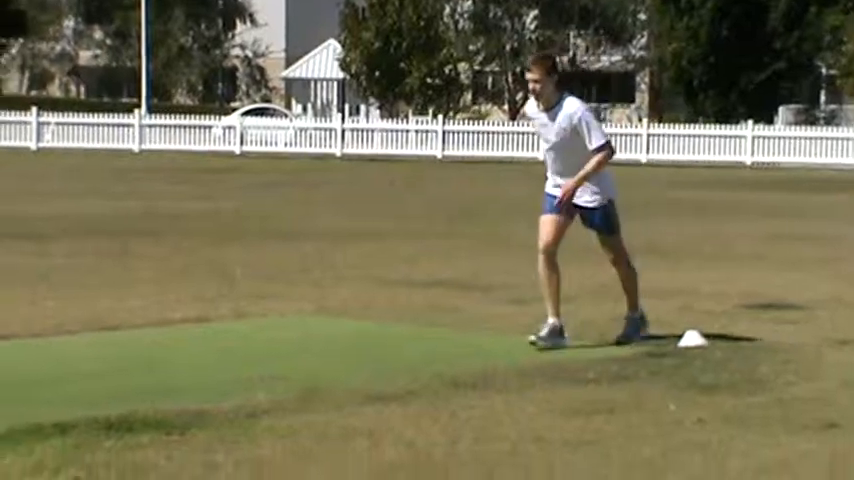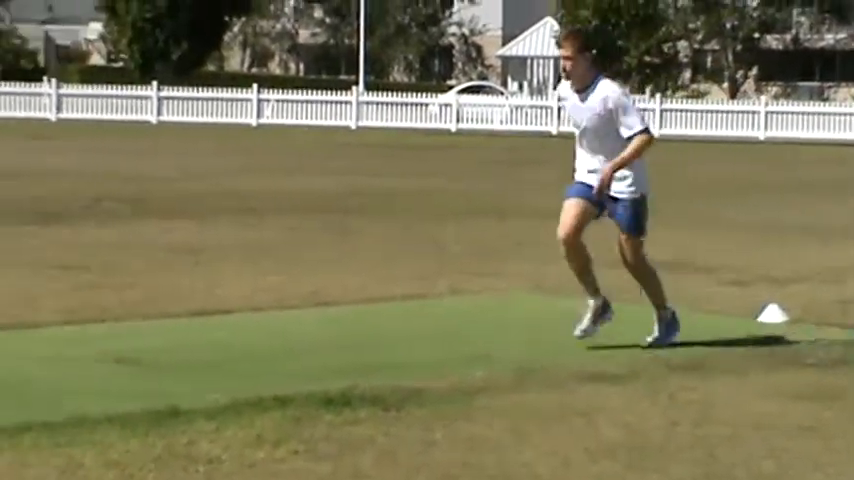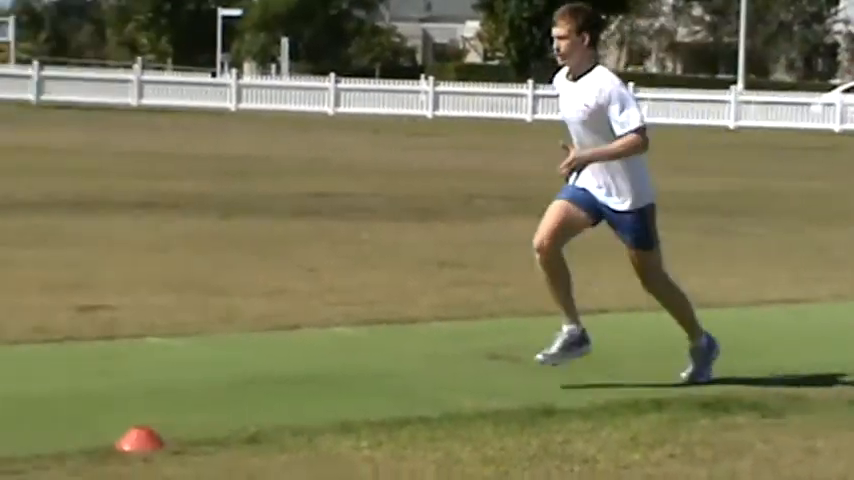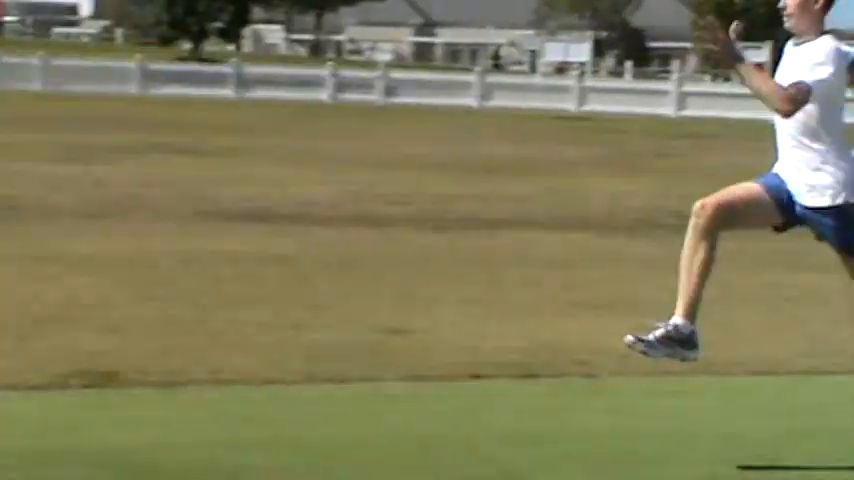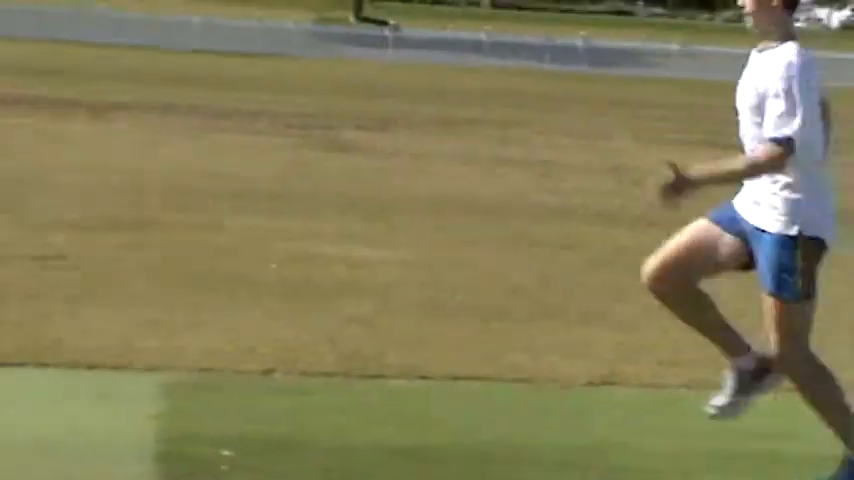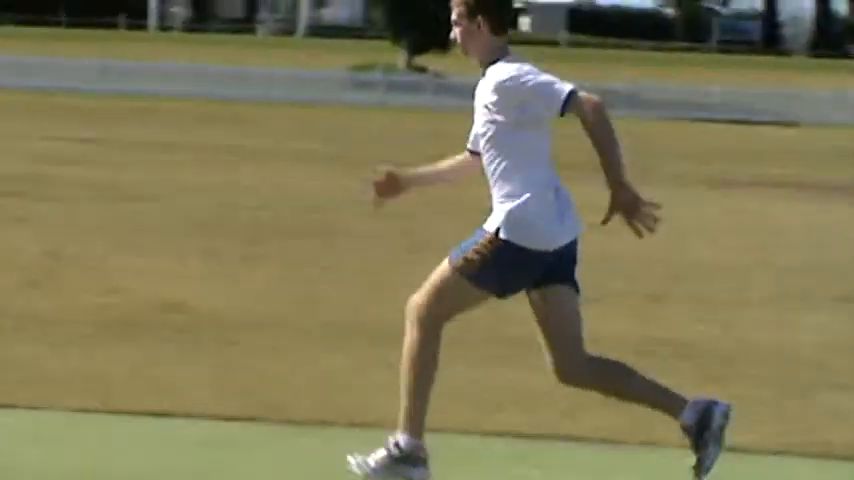
dt=0.7s
person 1, frame 1
left shoulder: (576, 111)
right shoulder: (531, 110)
left elbow: (606, 151)
left wrist: (576, 183)
left hip: (591, 190)
right hip: (557, 189)
left knee: (616, 256)
right knee: (545, 248)
left ankle: (635, 317)
right ankle: (555, 325)
person 1, frame 2
left shoulder: (612, 95)
right shoulder: (564, 90)
left elbow: (645, 137)
left wrist: (612, 169)
left hip: (624, 183)
right hip: (589, 178)
left knee: (632, 259)
right knee: (566, 234)
left ankle: (666, 318)
right ankle: (597, 303)
person 1, frame 3
left shoulder: (609, 86)
right shoulder: (561, 81)
left elbow: (640, 140)
left wrist: (587, 156)
left hip: (626, 191)
right hip: (587, 184)
left knee: (650, 278)
right knee: (543, 244)
left ankle: (701, 345)
right ankle: (573, 331)
person 1, frame 4
right shoulder: (798, 49)
left elbow: (785, 105)
left wrist: (736, 63)
right hip: (788, 179)
right knee: (706, 212)
right ankle: (681, 329)
person 1, frame 5
left shoulder: (788, 65)
right shoulder: (766, 57)
left elbow: (780, 154)
left wrist: (698, 178)
left hip: (789, 221)
right hip: (752, 208)
left knee: (792, 357)
right knee: (658, 276)
right ankle: (747, 364)
person 1, frame 6
left shoulder: (507, 80)
right shoulder: (493, 82)
left elbow: (593, 107)
right elbow: (477, 158)
left wrist: (621, 188)
right wrist: (409, 179)
left hip: (521, 237)
right hip: (548, 236)
left knee: (421, 313)
right knee: (571, 369)
right ankle: (694, 413)
